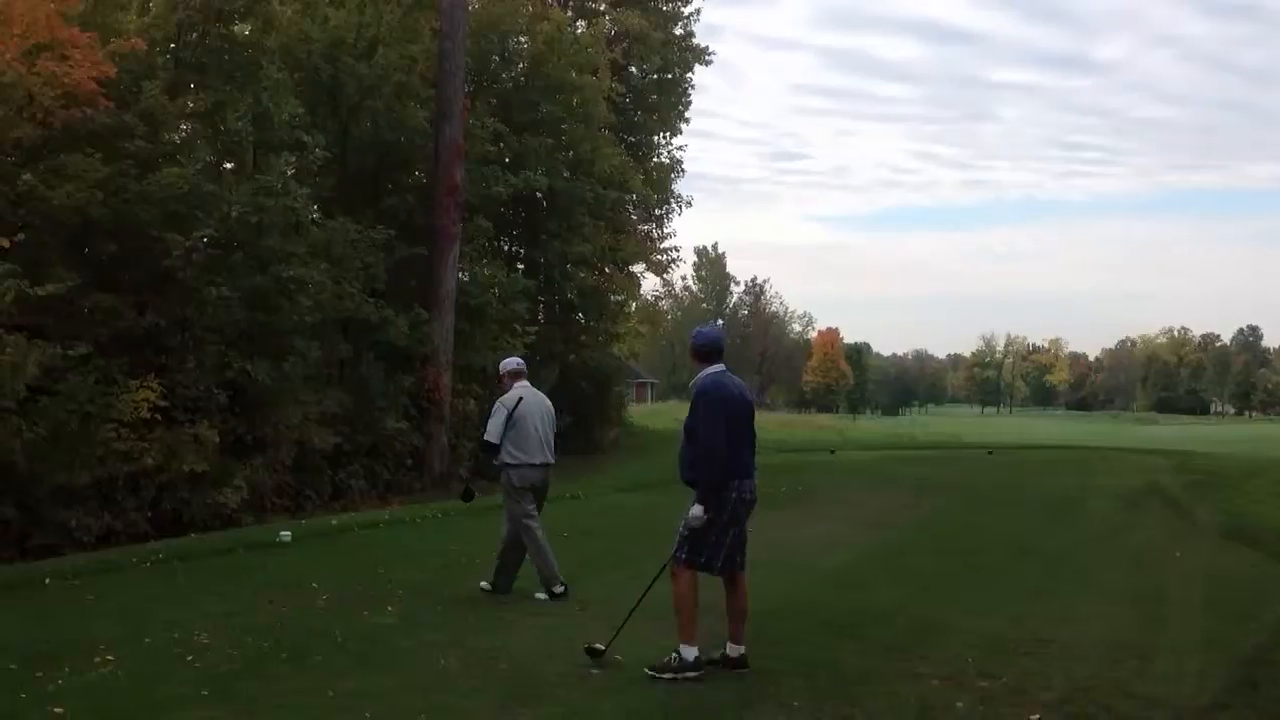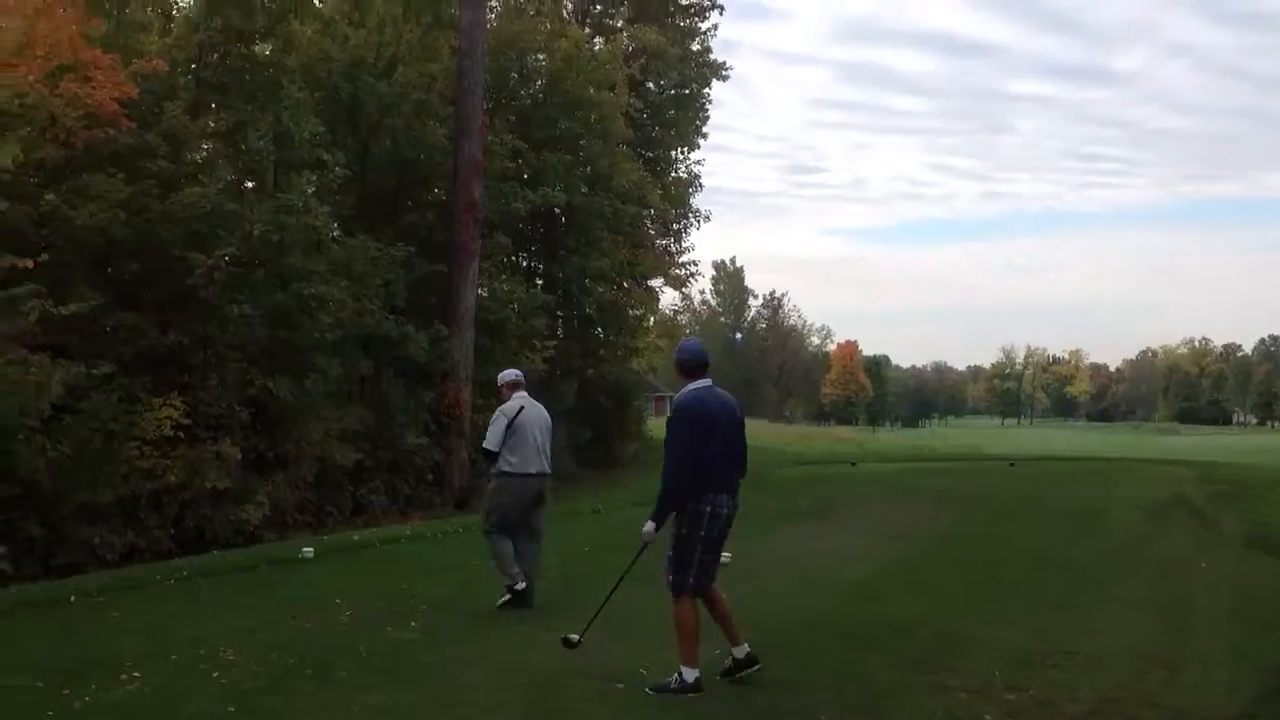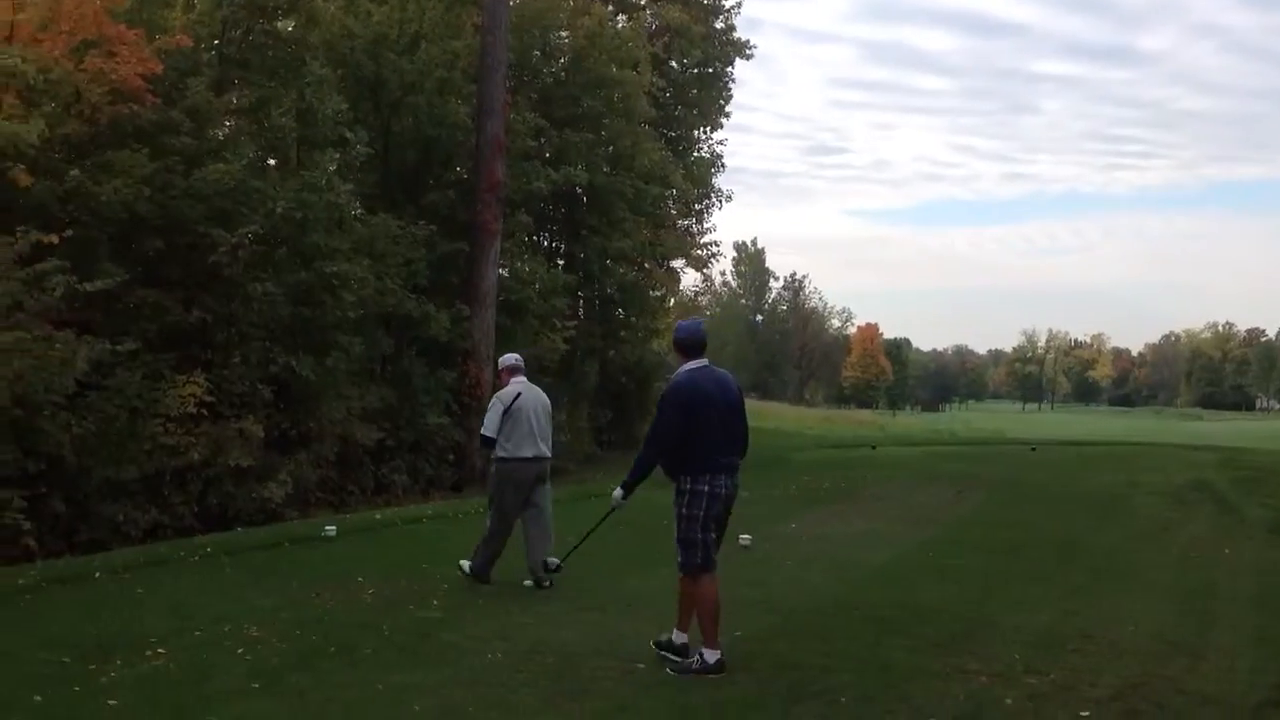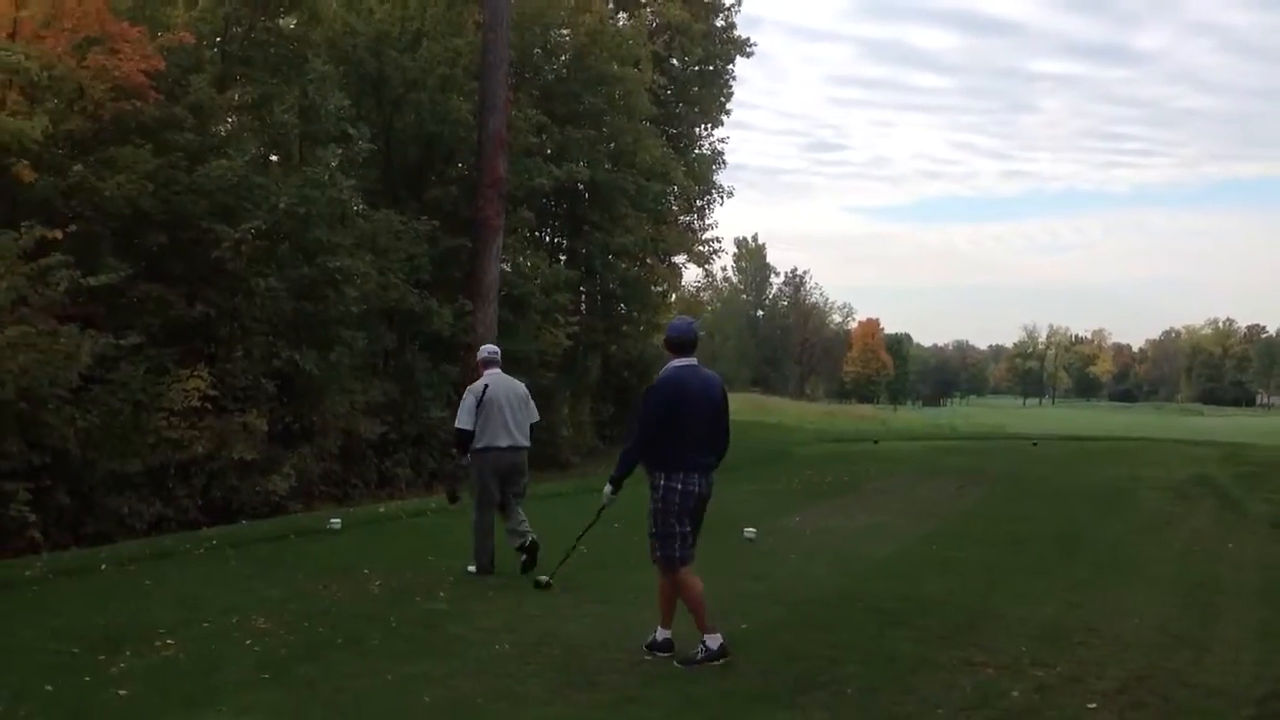
dt=0.3s
person 1, frame 1
left shoulder: (708, 388)
right shoulder: (739, 387)
left elbow: (712, 450)
left wrist: (702, 500)
left hip: (720, 492)
right hip: (742, 486)
left knee: (683, 565)
right knee: (732, 570)
left ankle: (687, 654)
right ankle: (735, 650)
person 1, frame 2
left shoulder: (685, 406)
right shoulder: (727, 402)
left elbow: (677, 470)
right elbow: (739, 456)
left wrist: (657, 518)
left hip: (697, 505)
right hip: (724, 500)
left knee: (682, 588)
right knee: (701, 582)
left ankle: (688, 674)
right ankle: (741, 652)
person 1, frame 3
left shoulder: (680, 388)
right shoulder: (728, 381)
left elbow: (657, 444)
right elbow: (741, 436)
left wrist: (627, 486)
left hip: (697, 483)
right hip: (726, 481)
left knee: (700, 568)
right knee: (695, 564)
left ankle: (711, 655)
right ankle: (678, 638)
person 1, frame 4
left shoulder: (664, 384)
right shoulder: (714, 383)
left elbow: (641, 439)
right elbow: (723, 438)
left wrist: (616, 480)
left hip: (671, 480)
right hip: (701, 480)
left knee: (677, 564)
right knee: (673, 558)
left ankle: (712, 640)
right ankle: (663, 635)
person 2, frame 1
left shoulder: (506, 401)
right shoulder: (545, 401)
left elbow: (490, 443)
left wrist: (498, 455)
left hip: (518, 472)
right hip: (543, 470)
left knee: (528, 527)
right knee: (518, 525)
left ankle: (554, 583)
right ankle: (501, 581)
person 2, frame 2
left shoulder: (506, 411)
right shoulder: (542, 411)
left elbow: (489, 450)
left wrist: (496, 463)
left hip: (511, 481)
right hip: (539, 480)
left knee: (496, 531)
right knee: (529, 536)
left ankle: (516, 581)
right ankle: (523, 595)
person 2, frame 3
left shoulder: (503, 396)
right shoulder: (542, 396)
left elbow: (487, 438)
left wrist: (499, 447)
left hip: (511, 465)
right hip: (540, 464)
left knee: (500, 519)
right knee: (538, 518)
left ankle: (479, 568)
right ankle: (542, 574)
person 2, frame 4
left shoulder: (475, 389)
right shoulder: (519, 386)
left elbow: (464, 429)
right elbow: (532, 423)
left wrist: (462, 451)
left hip: (487, 455)
right hip: (518, 454)
left knee: (485, 508)
right knee: (512, 504)
left ankle: (484, 563)
right ankle: (526, 539)
